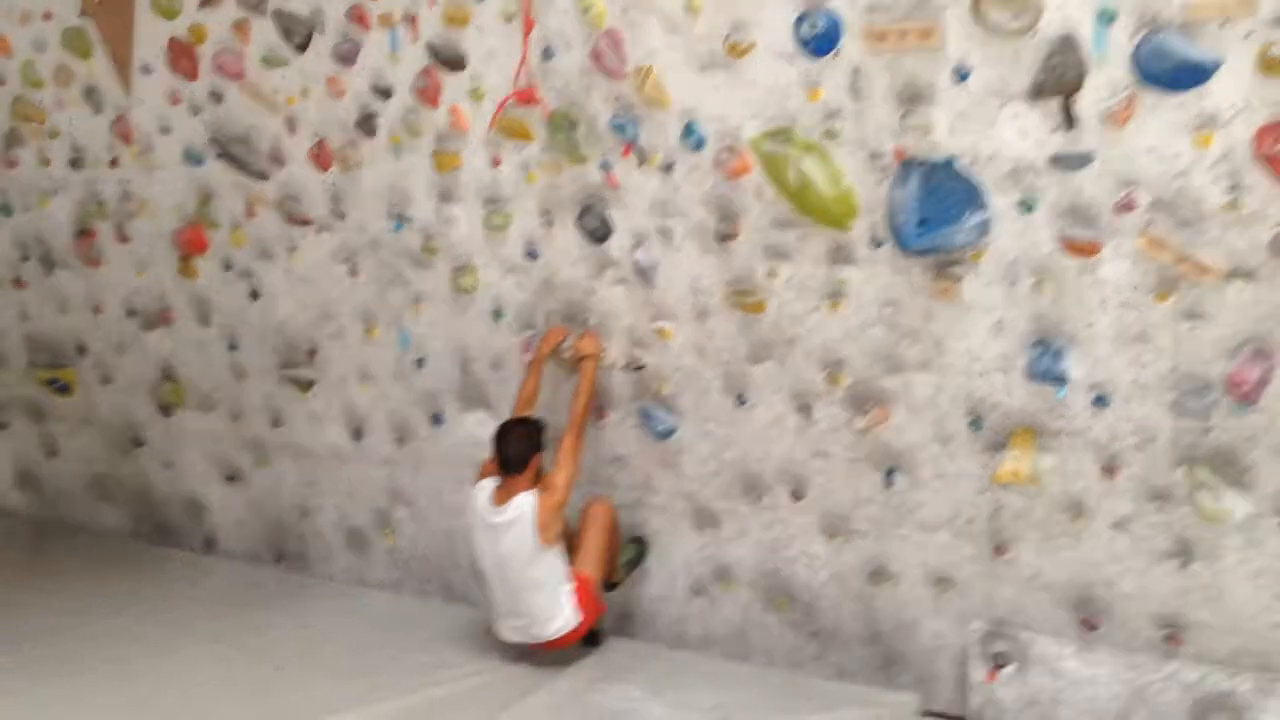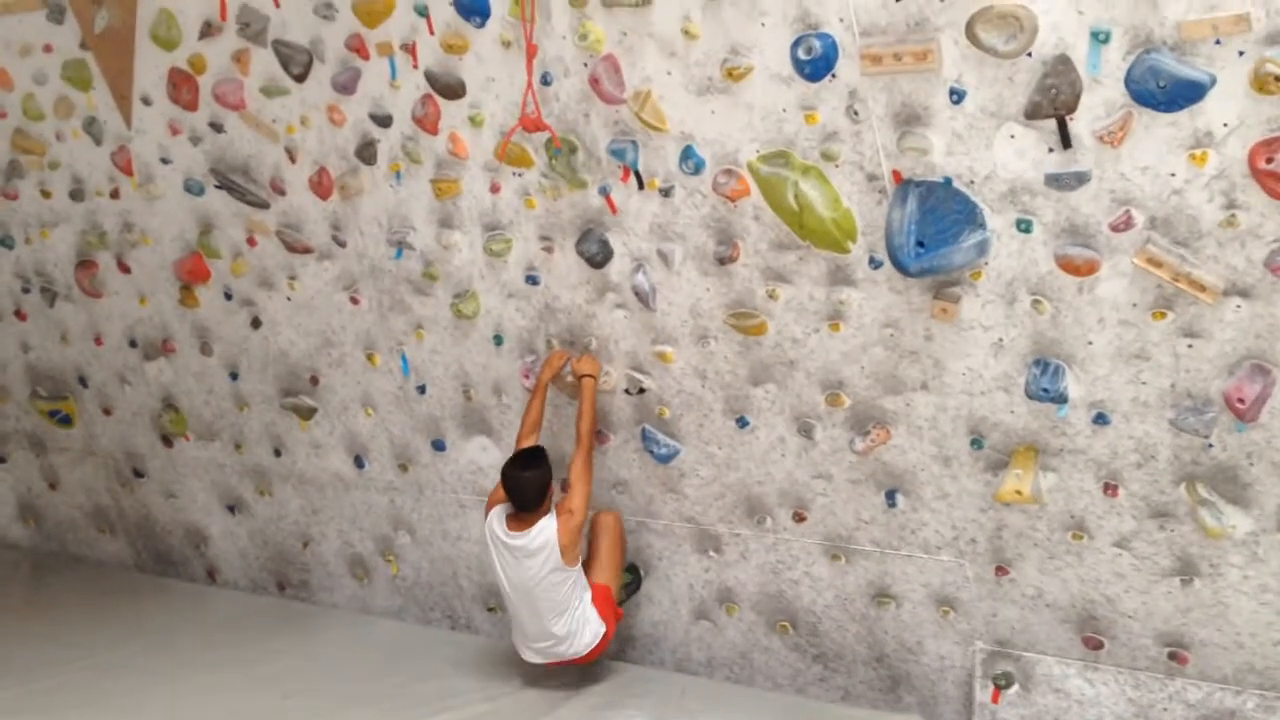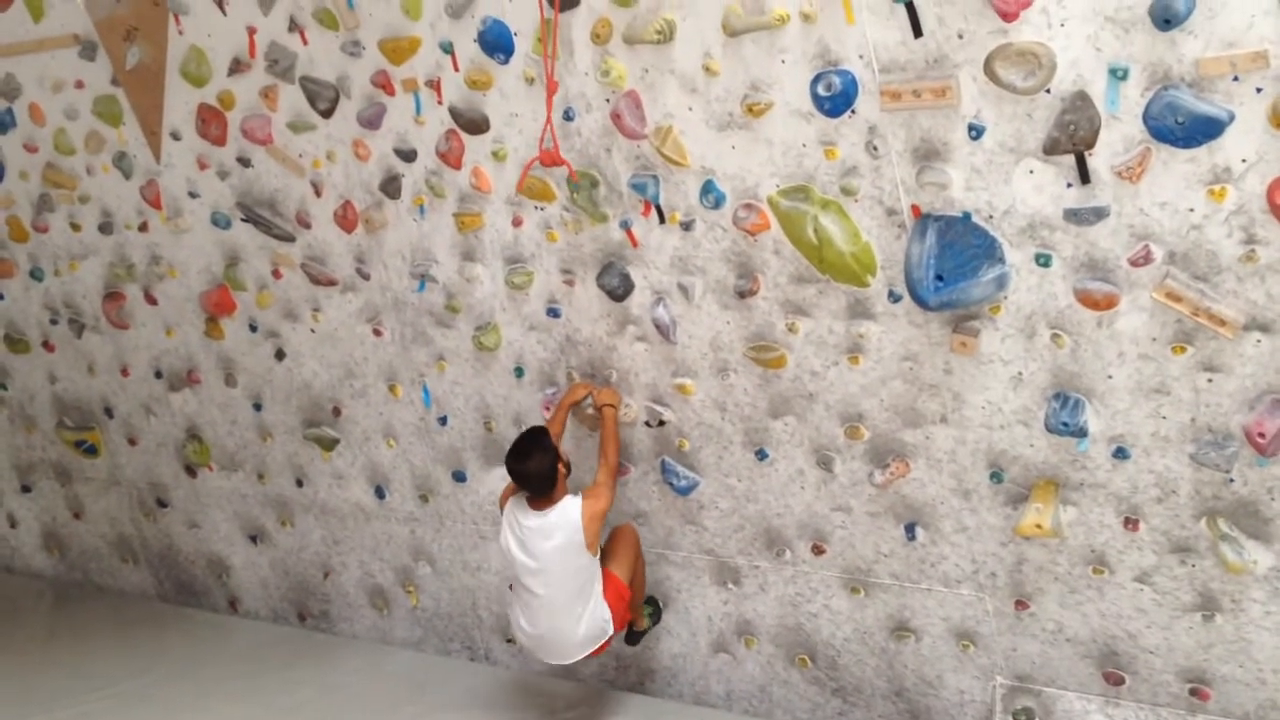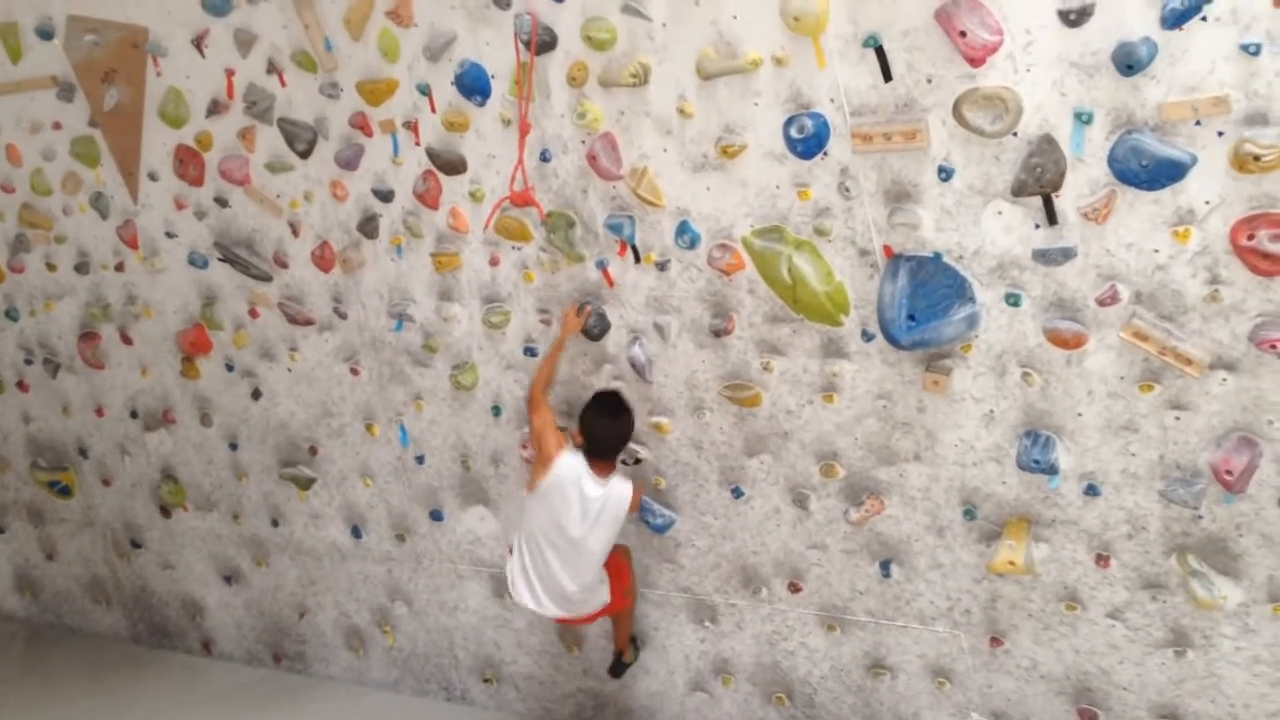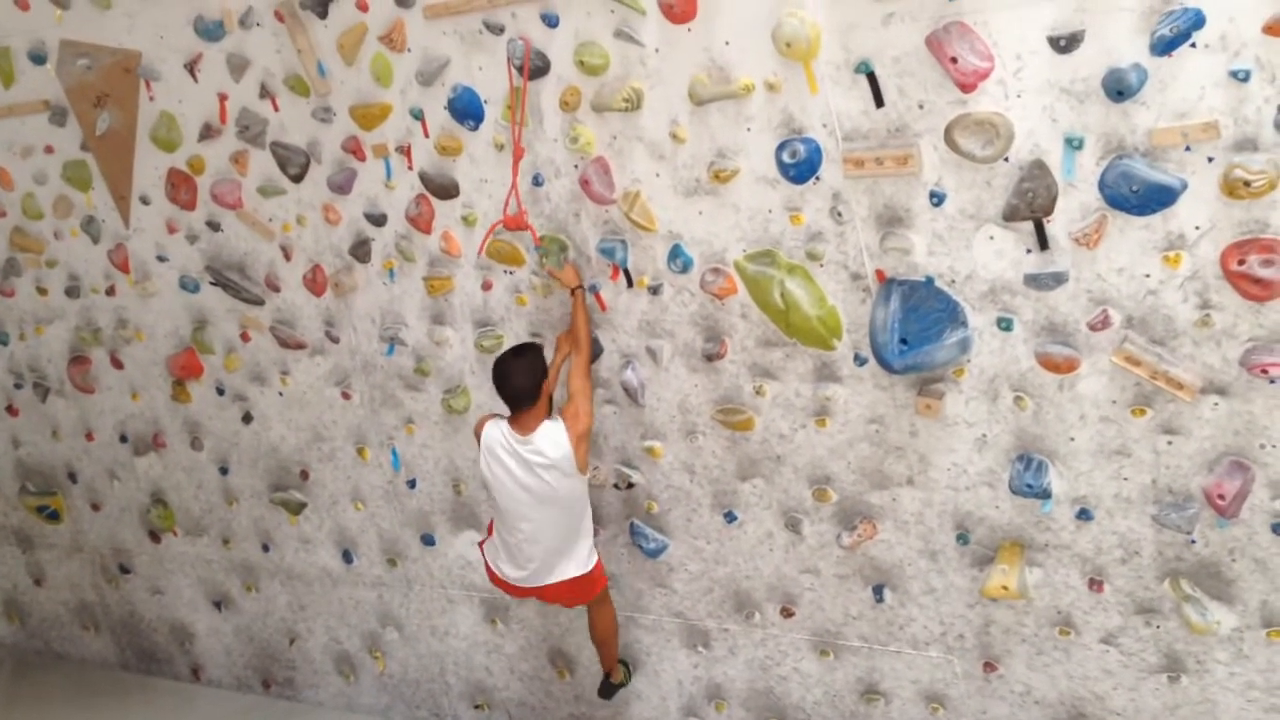
dt=1s
person 1, frame 1
left shoulder: (483, 487)
right shoulder: (544, 504)
left elbow: (518, 417)
right elbow: (576, 426)
left wrist: (542, 354)
right wrist: (589, 360)
left hip: (512, 630)
right hip: (560, 630)
right knee: (600, 509)
left ankle: (588, 628)
right ankle: (613, 573)
person 1, frame 2
left shoulder: (493, 515)
right shoulder: (563, 526)
left elbow: (524, 442)
right elbow: (584, 446)
left wrist: (544, 378)
right wrist: (588, 380)
left hip: (531, 652)
right hip: (584, 646)
right knee: (607, 520)
right ankle: (617, 591)
person 1, frame 3
left shoulder: (510, 503)
right shoulder: (588, 510)
left elbow: (535, 457)
right elbow: (609, 464)
left wrist: (566, 403)
right wrist: (608, 408)
left hip: (528, 637)
right hip: (586, 640)
right knee: (626, 534)
right ankle: (638, 622)
person 1, frame 4
left shoulder: (554, 458)
right shoulder: (628, 493)
left elbow: (536, 393)
left wrist: (565, 334)
left hip: (526, 591)
right hip: (585, 605)
right knee: (622, 558)
right ankle: (623, 653)
person 1, frame 5
left shoulder: (486, 432)
right shoulder: (572, 432)
left elbow: (529, 410)
right elbow: (583, 356)
left wrist: (556, 356)
right wrist: (576, 289)
left hip: (506, 573)
right hip: (567, 575)
right knee: (599, 602)
right ankle: (613, 674)
